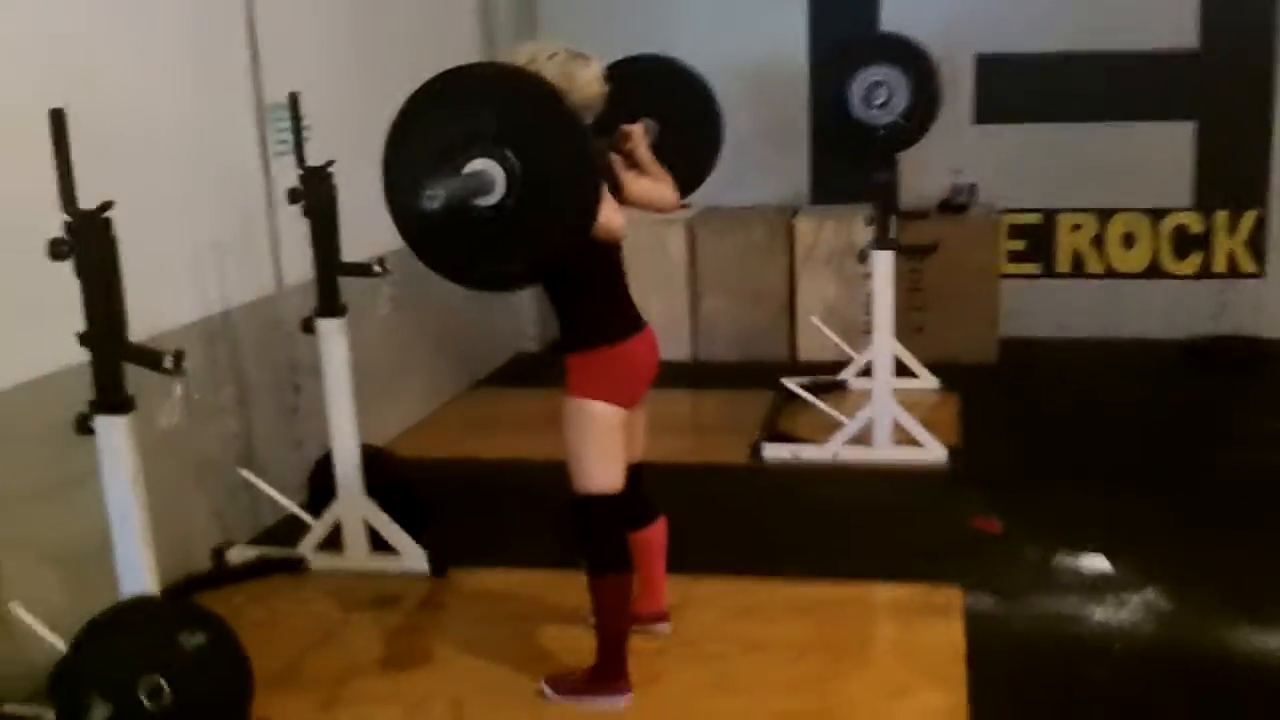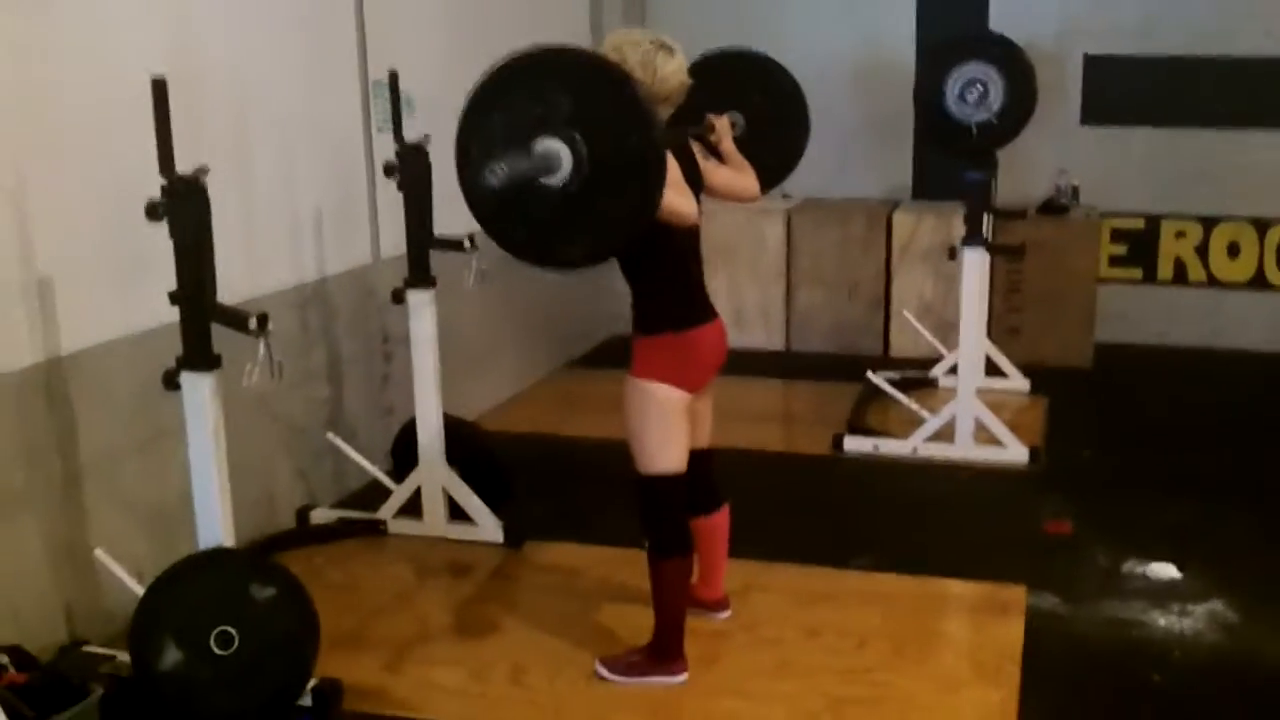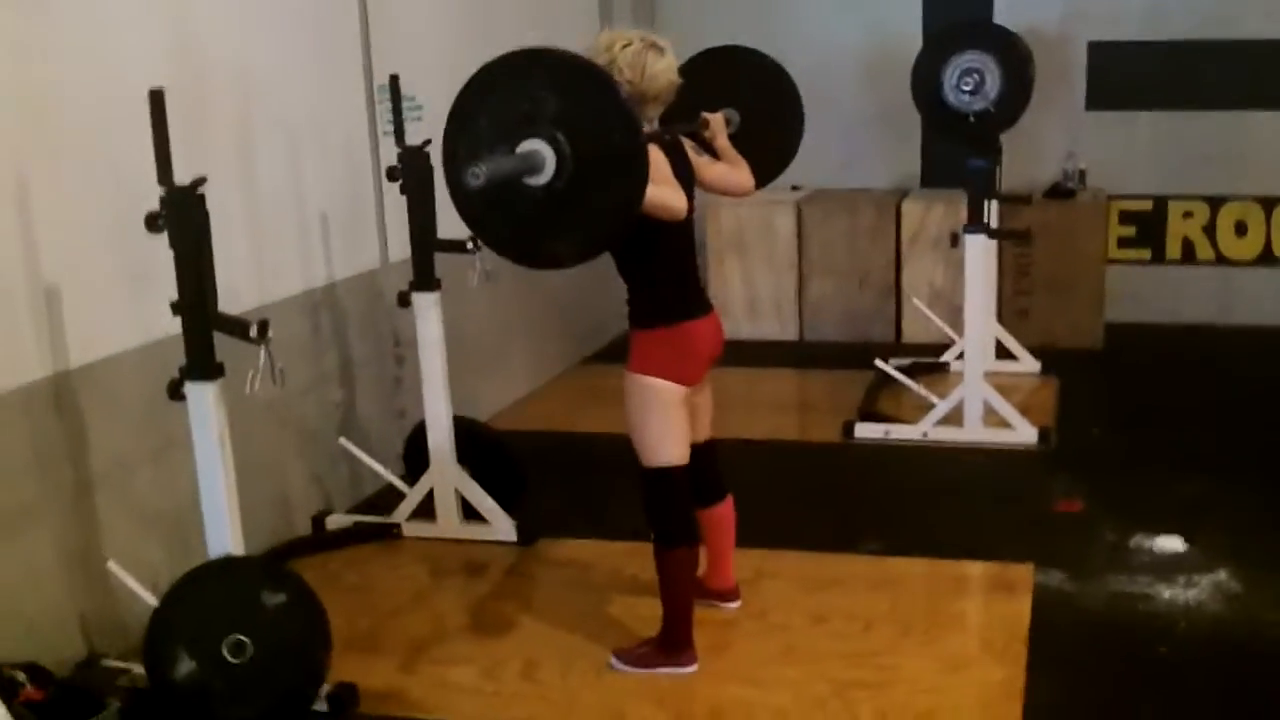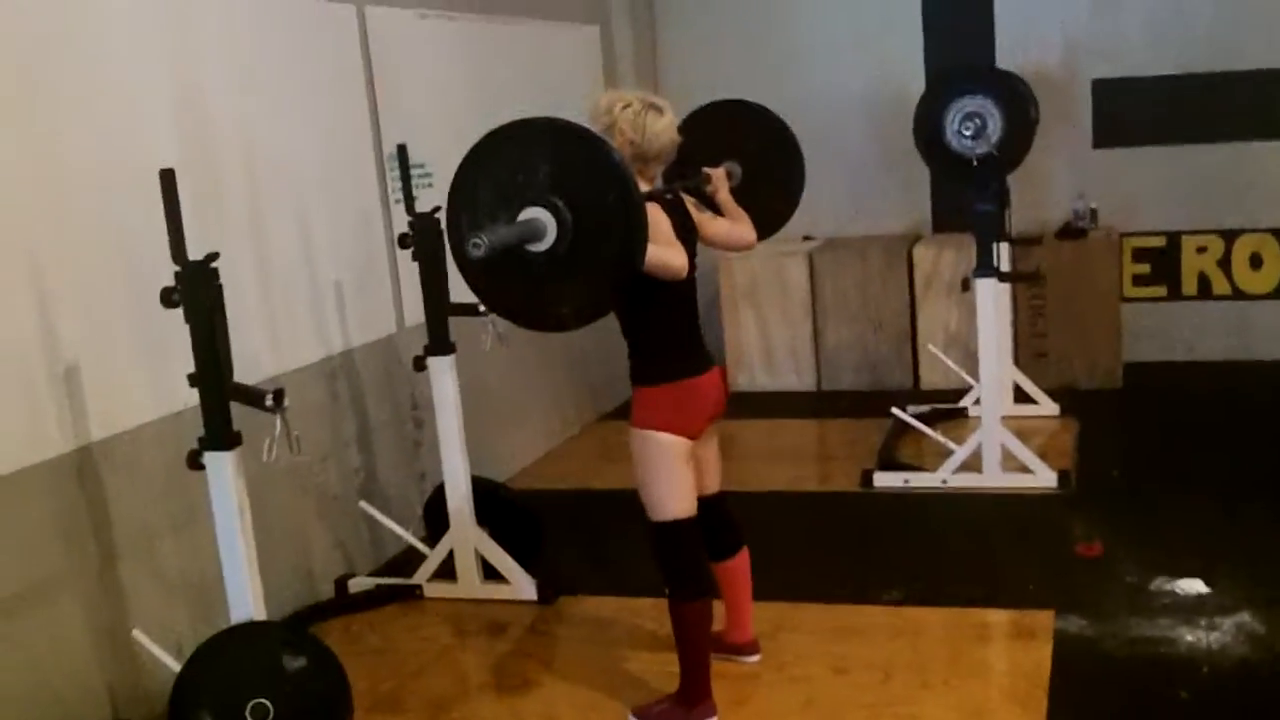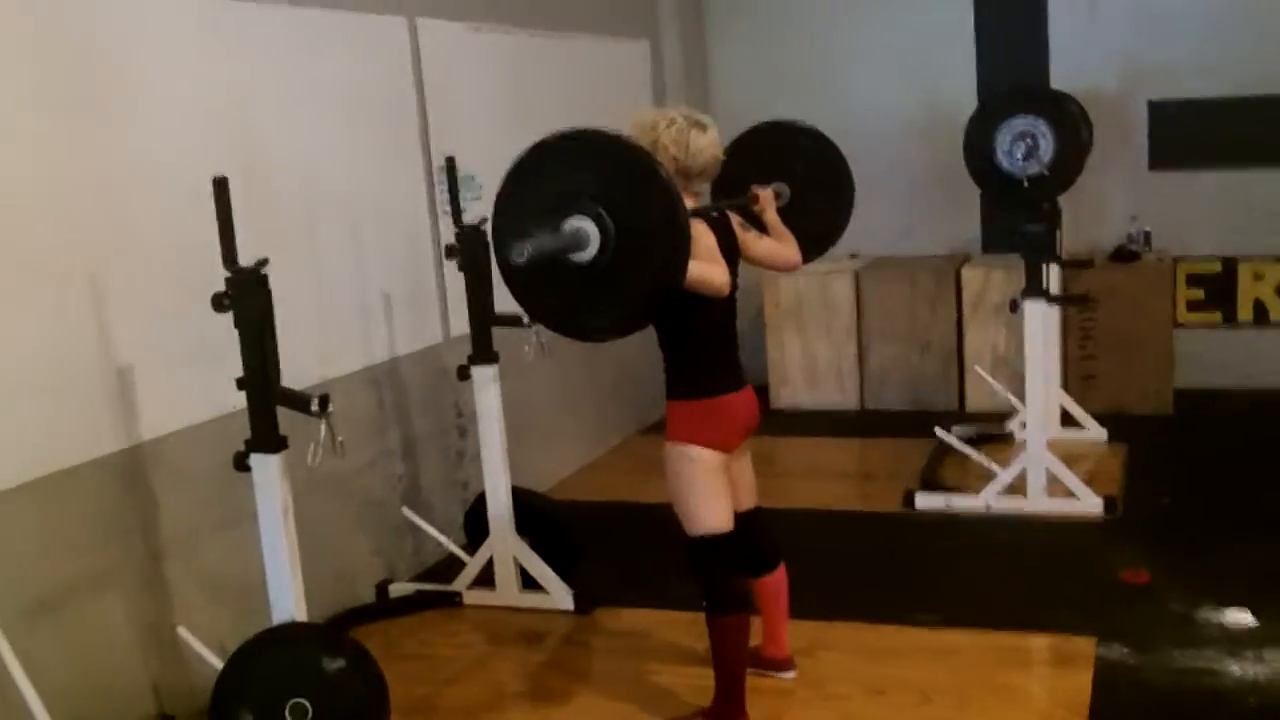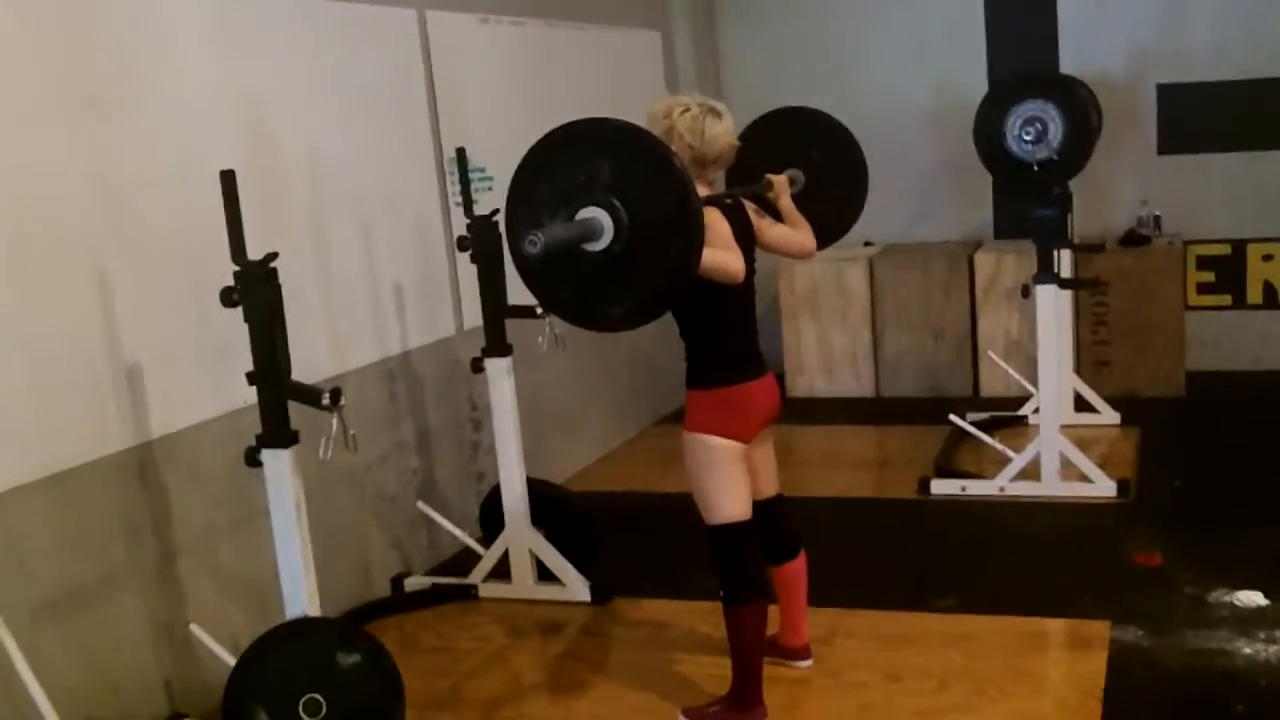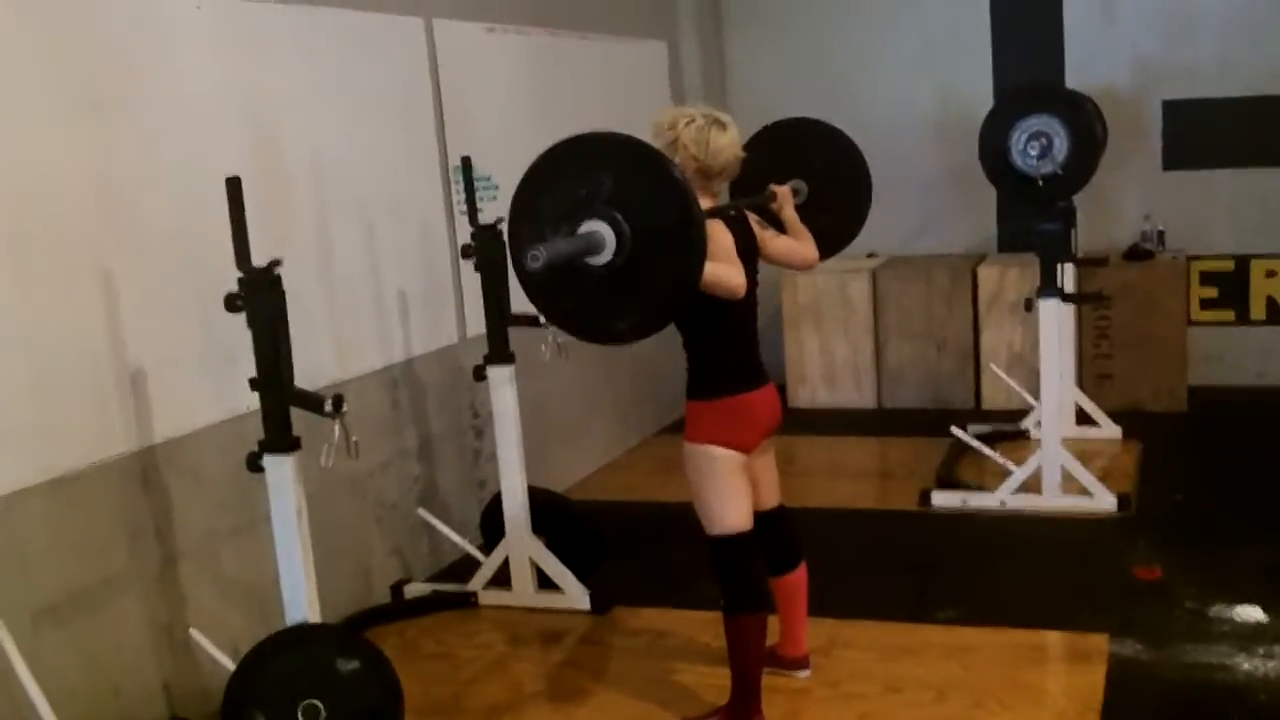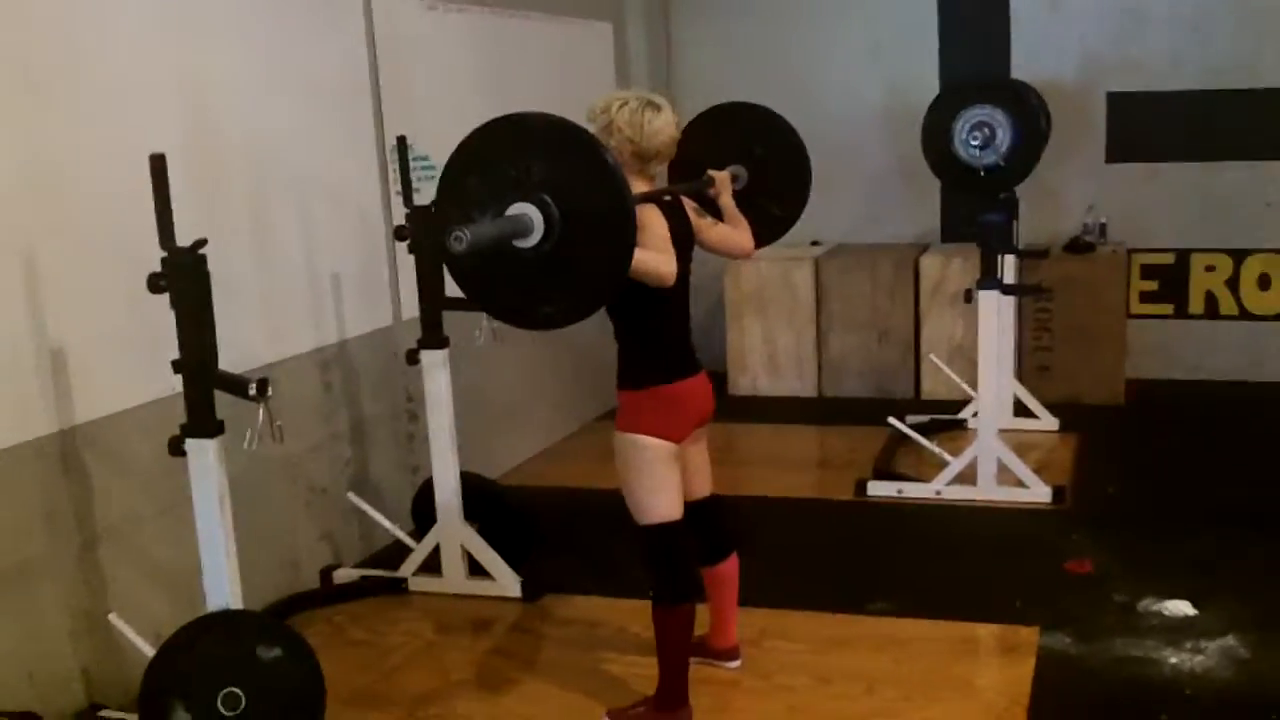
dt=0.3s
person 1, frame 1
right shoulder: (599, 159)
left elbow: (611, 224)
right elbow: (668, 194)
right wrist: (640, 148)
left hip: (601, 358)
right hip: (631, 343)
left knee: (596, 514)
right knee: (629, 489)
left ankle: (609, 674)
right ankle: (650, 605)
person 1, frame 2
right shoulder: (682, 148)
left elbow: (683, 209)
right elbow: (748, 188)
right wrist: (724, 140)
left hip: (668, 344)
right hip: (702, 330)
left knee: (661, 497)
right knee: (696, 475)
left ankle: (666, 653)
right ankle: (710, 590)
person 1, frame 3
right shoulder: (674, 146)
left elbow: (672, 204)
right elbow: (742, 181)
right wrist: (719, 135)
left hip: (664, 338)
right hip: (698, 324)
left knee: (665, 489)
right knee: (700, 465)
left ankle: (675, 644)
right ankle: (720, 580)
person 1, frame 4
right shoulder: (677, 203)
left elbow: (673, 263)
right elbow: (744, 236)
right wrist: (721, 191)
left hip: (666, 394)
right hip: (700, 379)
left knee: (676, 542)
right knee: (712, 515)
right ankle: (740, 634)
person 1, frame 5
left shoulder: (679, 229)
right shoulder: (721, 222)
left elbow: (715, 280)
right elbow: (789, 256)
right wrist: (769, 212)
left hip: (700, 410)
right hip: (734, 397)
left knee: (714, 557)
right knee: (748, 532)
right ankle: (776, 650)
person 1, frame 6
left shoulder: (697, 216)
right shoulder: (737, 208)
left elbow: (731, 268)
right elbow: (804, 243)
right wrist: (782, 196)
left hip: (719, 399)
right hip: (756, 385)
left knee: (733, 547)
right knee: (770, 518)
right ankle: (793, 639)
person 1, frame 7
left shoulder: (700, 228)
right shoulder: (740, 220)
left elbow: (731, 283)
right elbow: (807, 255)
right wrist: (787, 208)
left hip: (721, 410)
right hip: (757, 396)
left knee: (735, 556)
right knee: (773, 529)
right ankle: (792, 649)
person 1, frame 8
left shoulder: (640, 213)
right shoulder: (677, 206)
left elbow: (663, 270)
right elbow: (743, 243)
right wrist: (724, 194)
left hip: (652, 400)
right hip: (690, 385)
left knee: (666, 546)
right knee: (706, 518)
right ankle: (722, 640)
